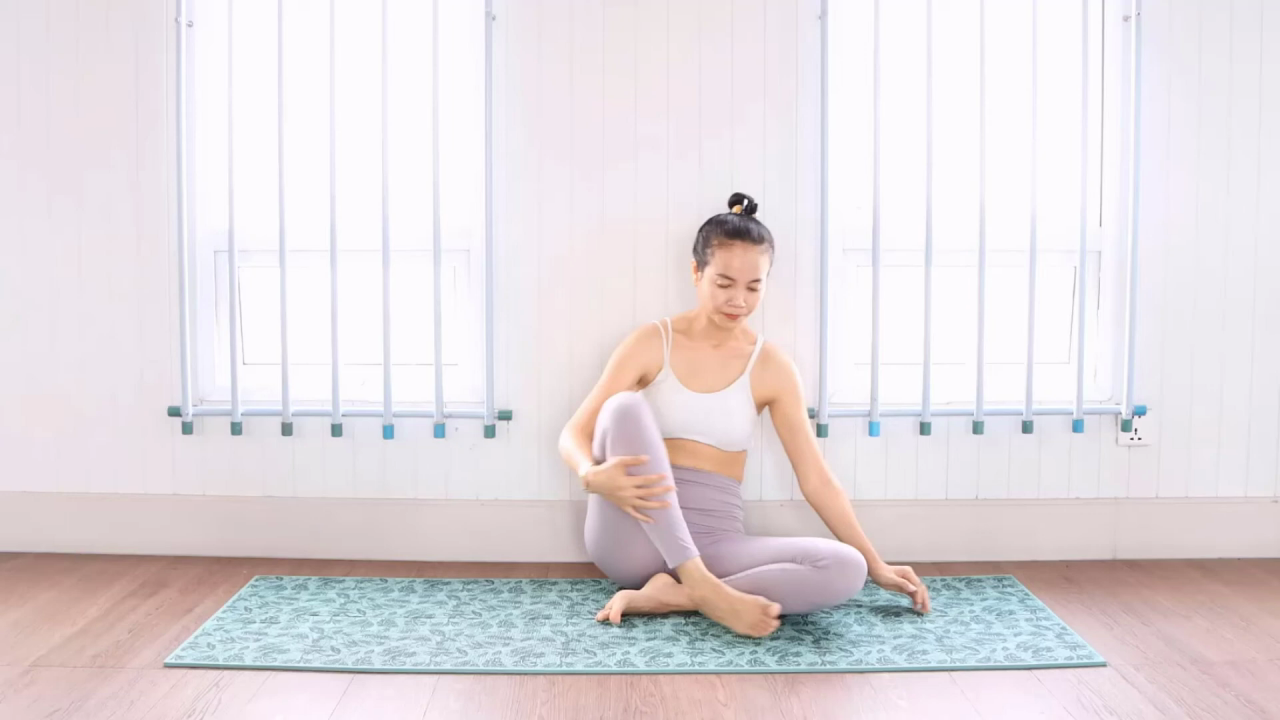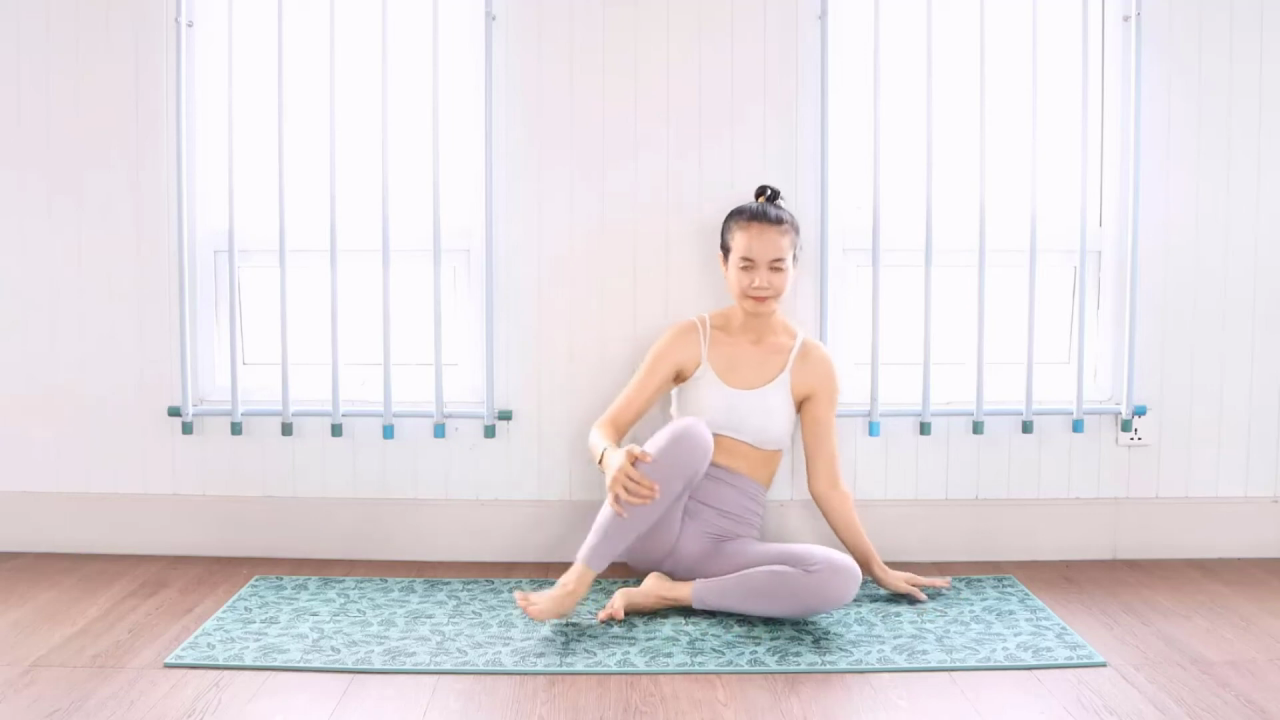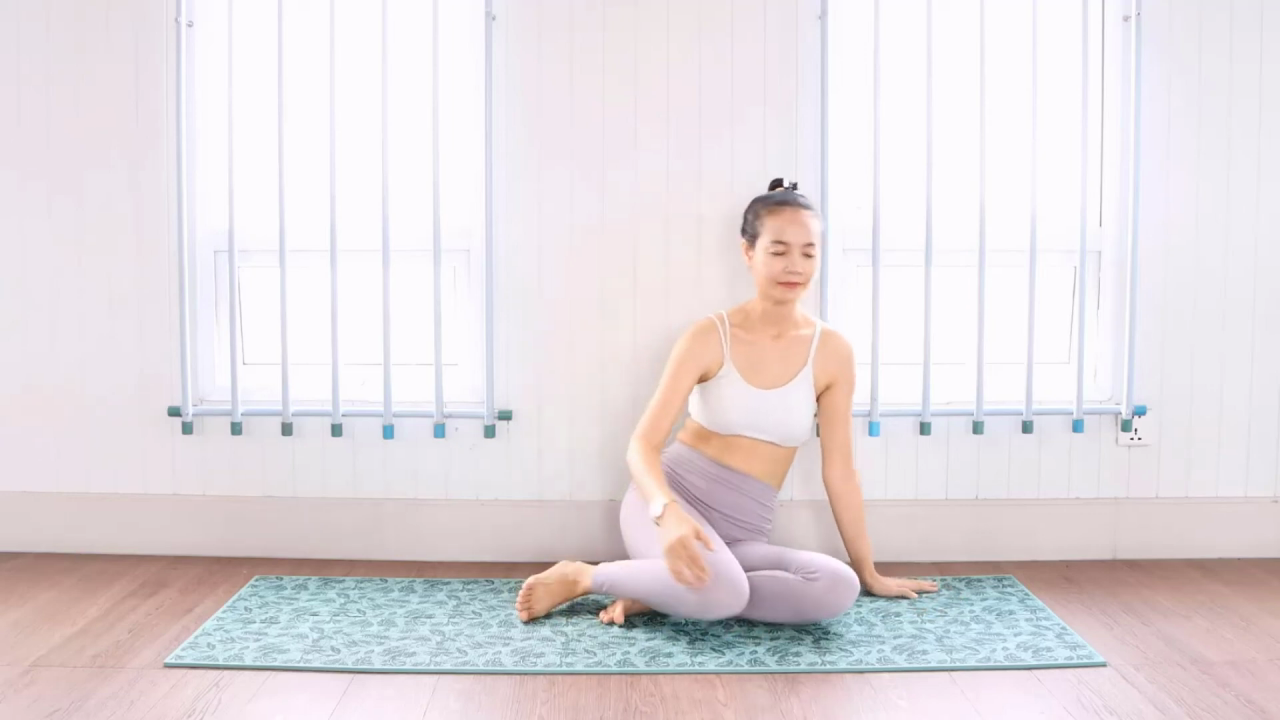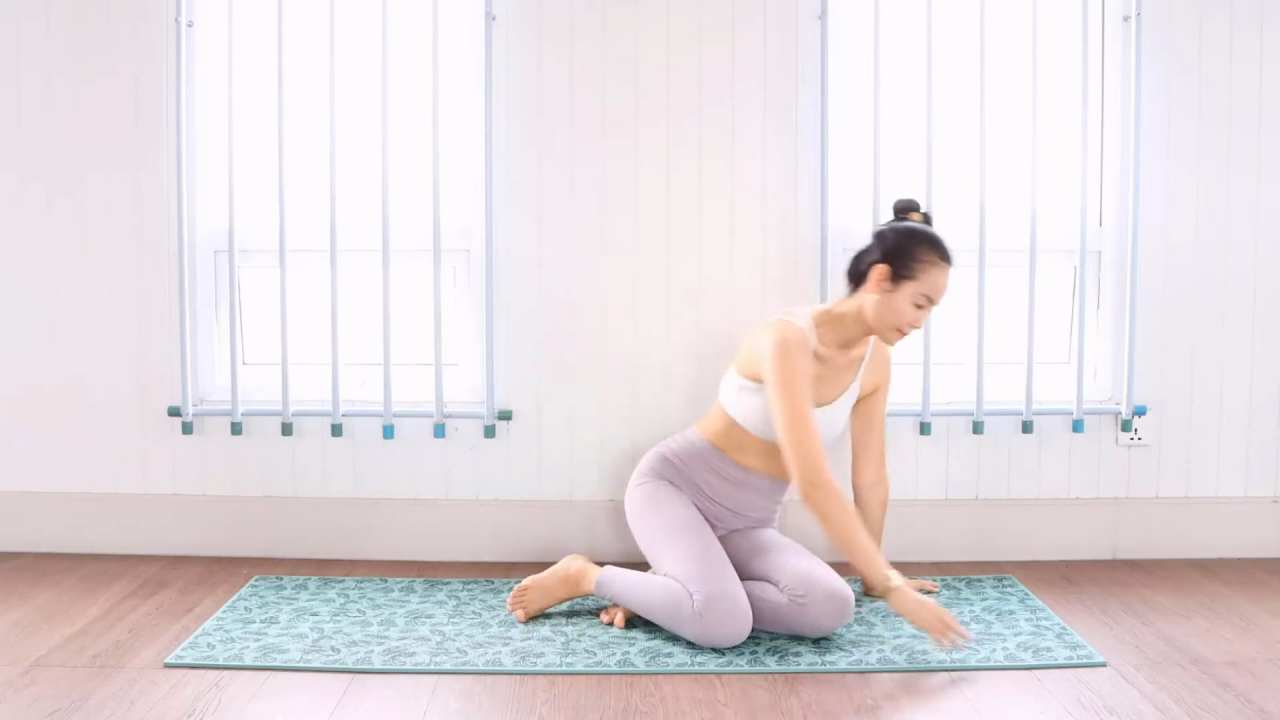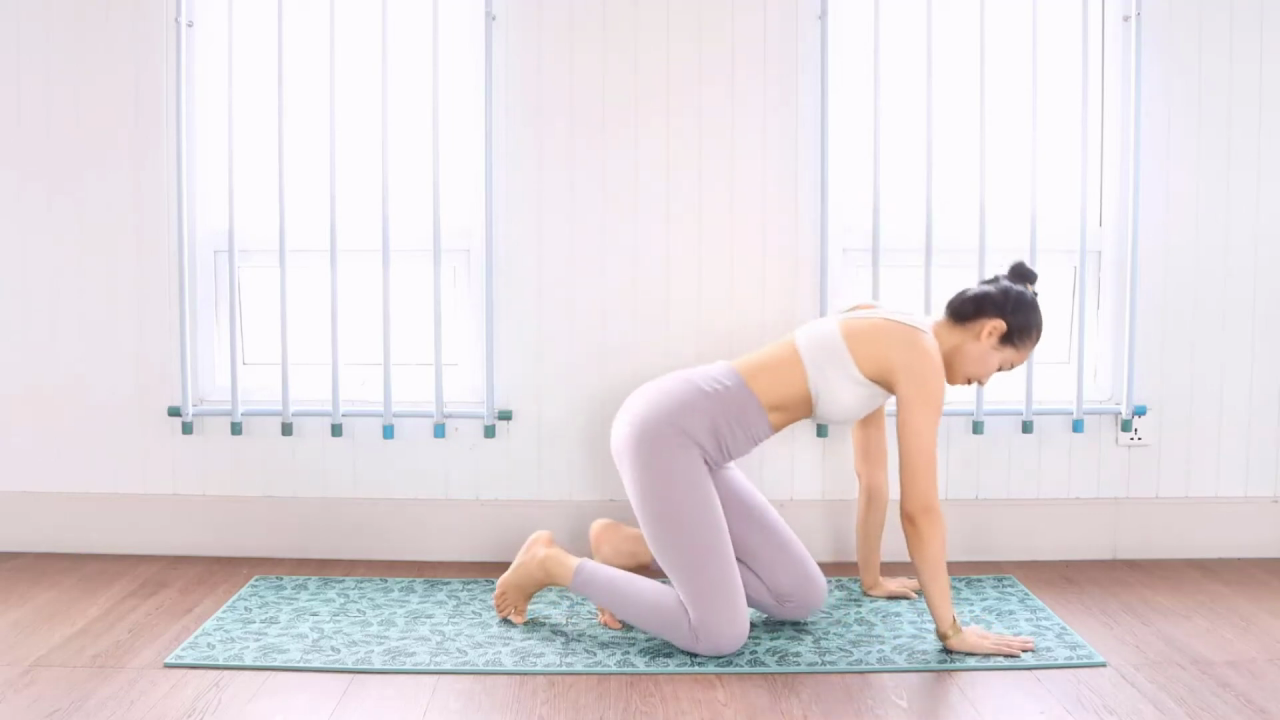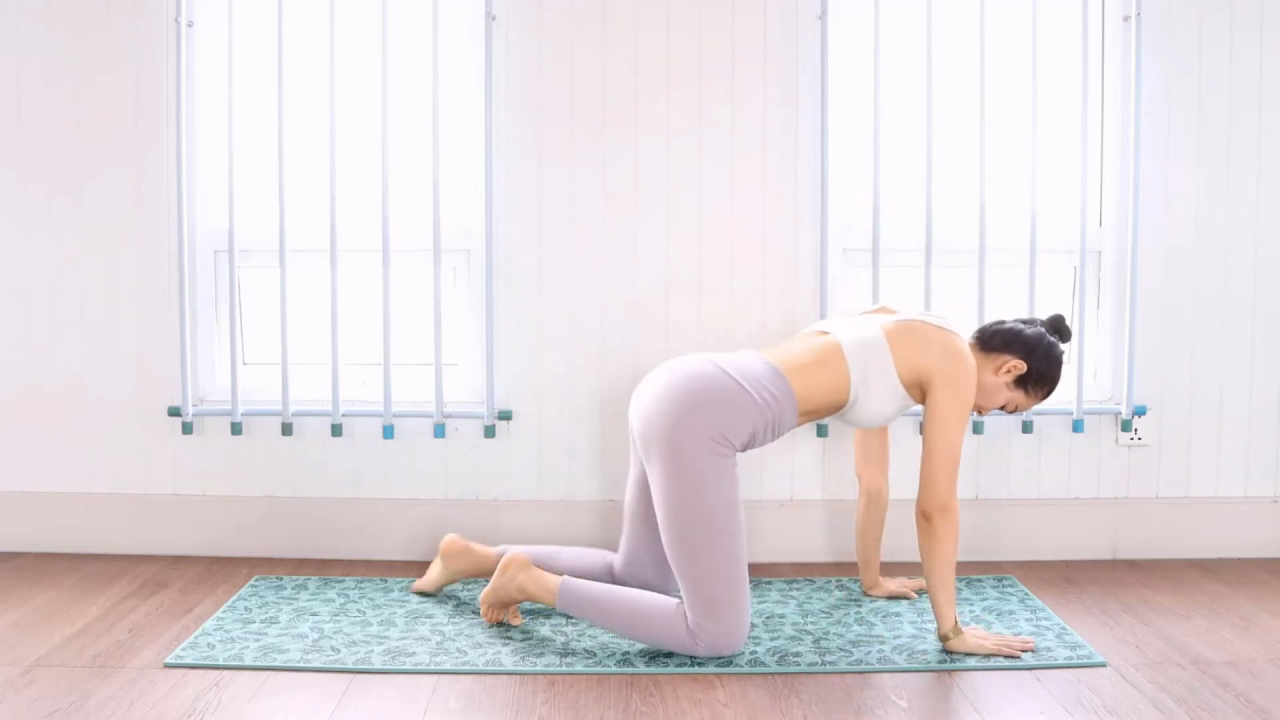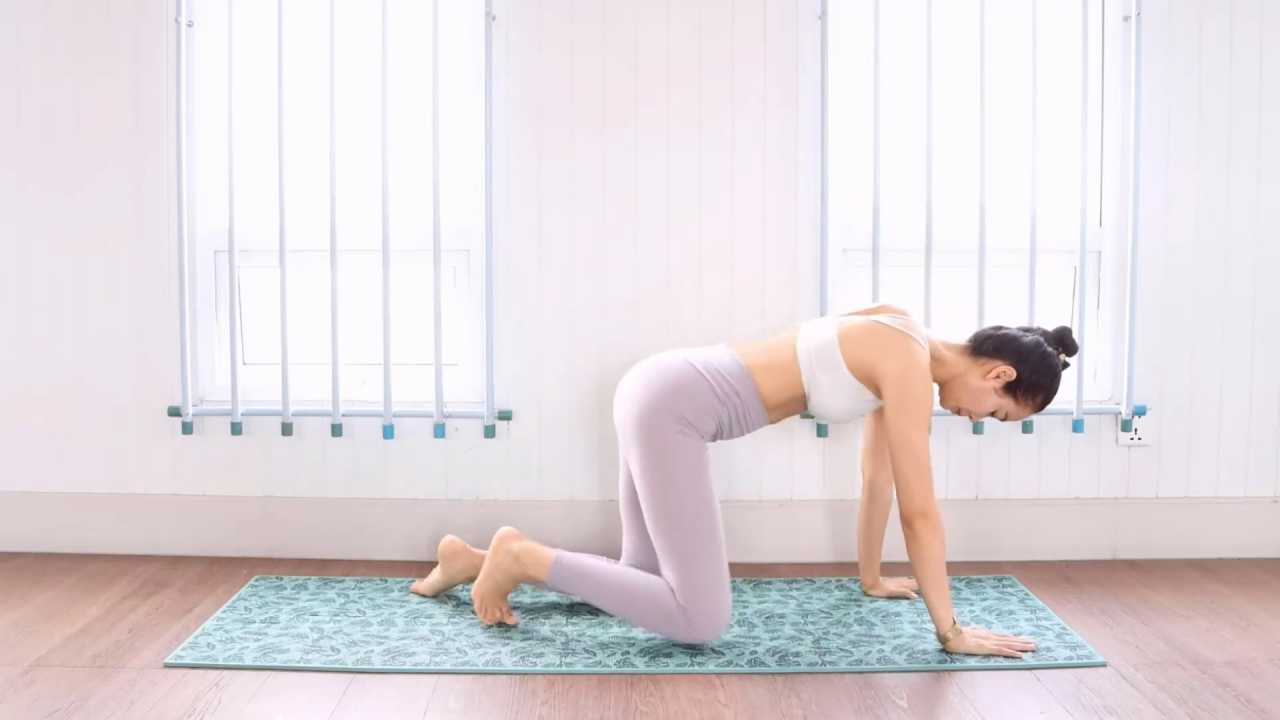
dt=0.5s
person 1, frame 1
left shoulder: (771, 367)
right shoulder: (650, 344)
left elbow: (816, 479)
right elbow: (572, 435)
left wrist: (875, 565)
right wrist: (595, 476)
left hip: (712, 541)
right hip: (630, 535)
left knee: (844, 571)
right knee: (625, 407)
left ankle: (673, 594)
right ankle: (702, 589)
person 1, frame 2
left shoulder: (812, 364)
right shoulder: (689, 341)
left elbow: (828, 485)
right elbow: (605, 426)
left wrist: (877, 568)
right wrist: (611, 456)
left hip: (724, 545)
right hip: (661, 519)
left knee: (840, 578)
right knee: (690, 434)
left ankle: (670, 592)
right ankle: (576, 582)
person 1, frame 3
left shoulder: (833, 352)
right shoulder: (709, 337)
left elbow: (839, 473)
right elbow: (643, 445)
left wrist: (868, 572)
right wrist: (667, 513)
left hip: (740, 534)
right hip: (671, 502)
left knee: (838, 589)
right knee: (719, 591)
left ankle: (661, 587)
right ankle: (583, 578)
person 1, frame 4
left shoulder: (875, 361)
right shoulder: (788, 340)
left elbow: (870, 476)
right elbow: (812, 481)
left wrist: (882, 578)
right wrist: (893, 587)
left hip: (746, 525)
right hip: (672, 487)
left knee: (831, 608)
right knee: (723, 623)
left ankle: (669, 590)
right ankle: (586, 576)
person 1, frame 5
left shoulder: (881, 344)
right shoulder: (920, 354)
left elbow: (872, 478)
right elbow: (919, 506)
left wrist: (872, 577)
right wrist: (950, 627)
left hip: (684, 429)
right hip: (664, 428)
left knee: (805, 598)
right knee: (720, 633)
left ankle: (634, 547)
right ankle: (552, 562)
person 1, frame 6
left shoulder: (897, 345)
right shoulder: (953, 361)
left elbow: (872, 478)
right elbow: (936, 508)
left wrist: (872, 579)
right wrist: (951, 629)
left hip: (677, 391)
right hip: (696, 419)
left knee: (639, 575)
right knee: (718, 636)
left ankle: (472, 556)
right ankle: (529, 582)
person 1, frame 7
left shoulder: (900, 352)
right shoulder: (909, 363)
left elbow: (879, 475)
right elbow: (919, 509)
left wrist: (871, 578)
right wrist: (951, 629)
left hip: (666, 397)
right hip: (668, 405)
left knee: (657, 591)
right knee: (700, 620)
left ankle: (469, 560)
right ankle: (522, 556)
